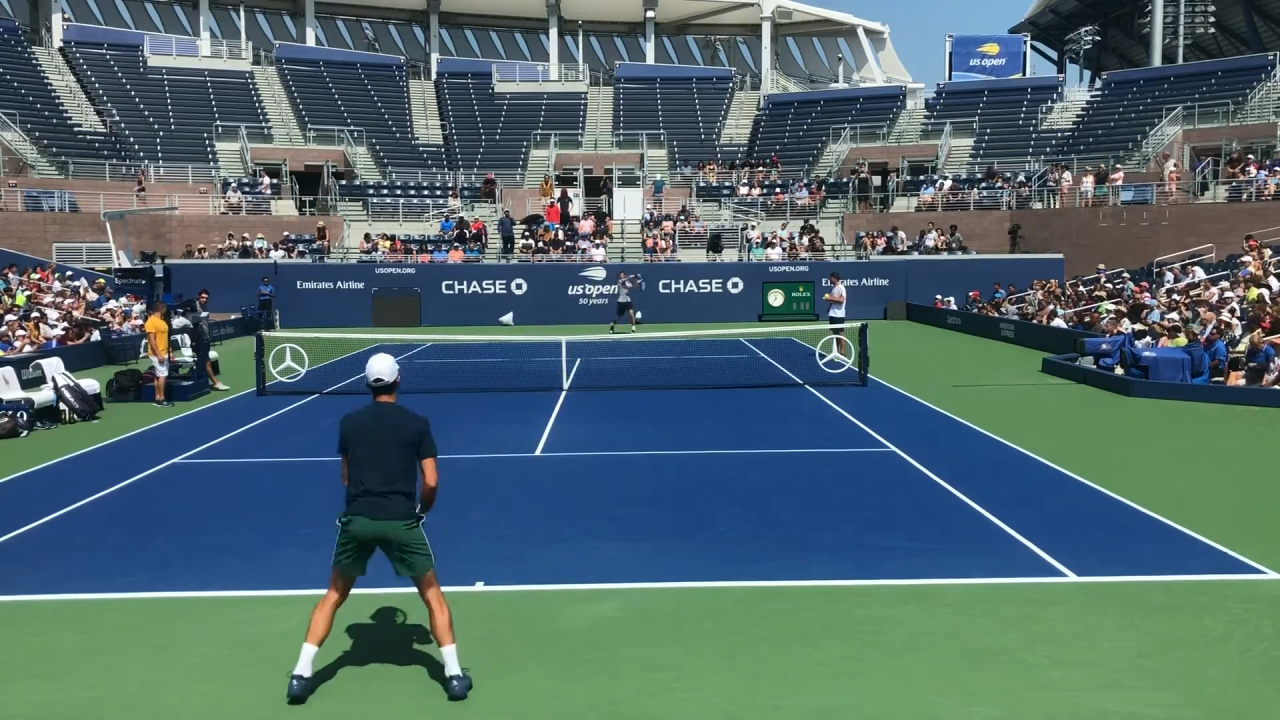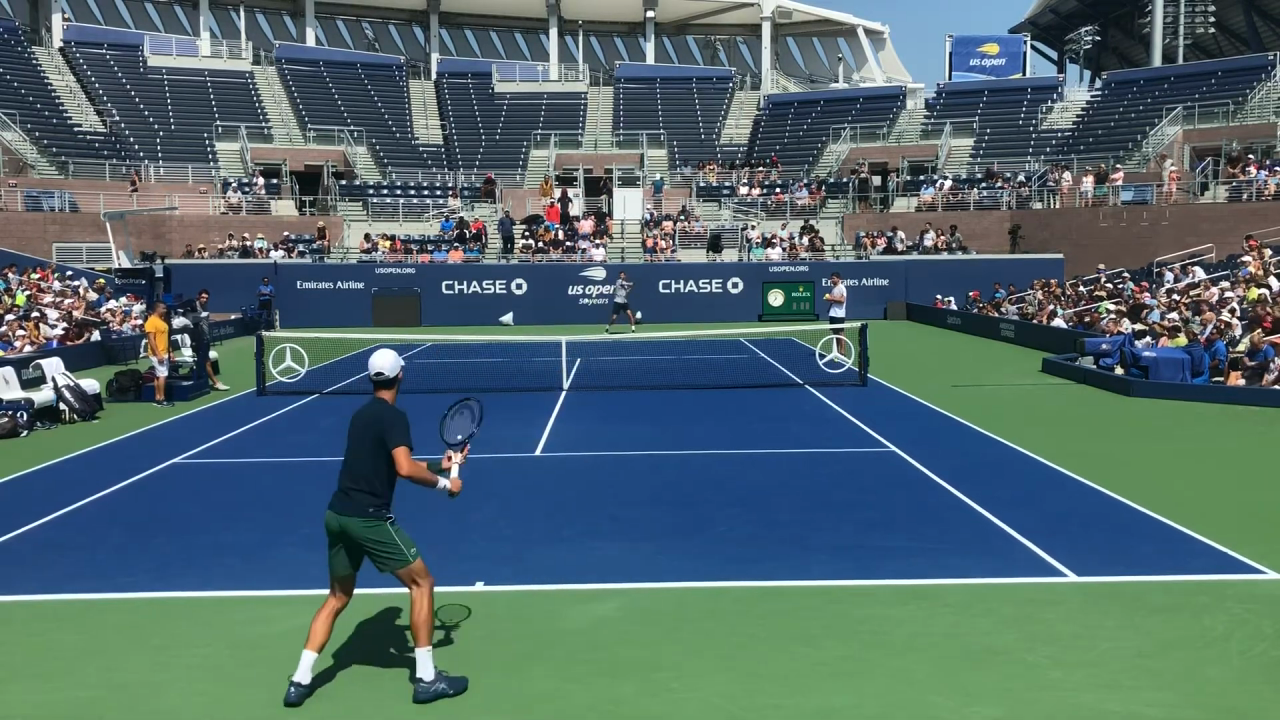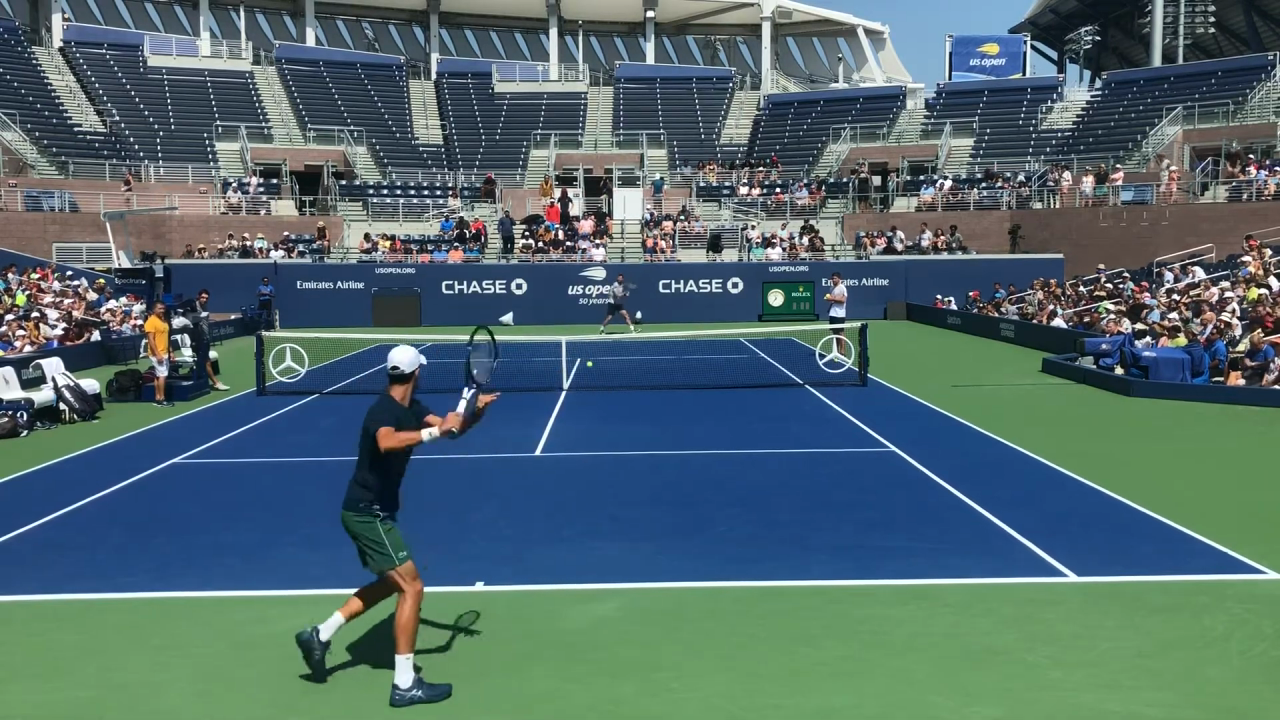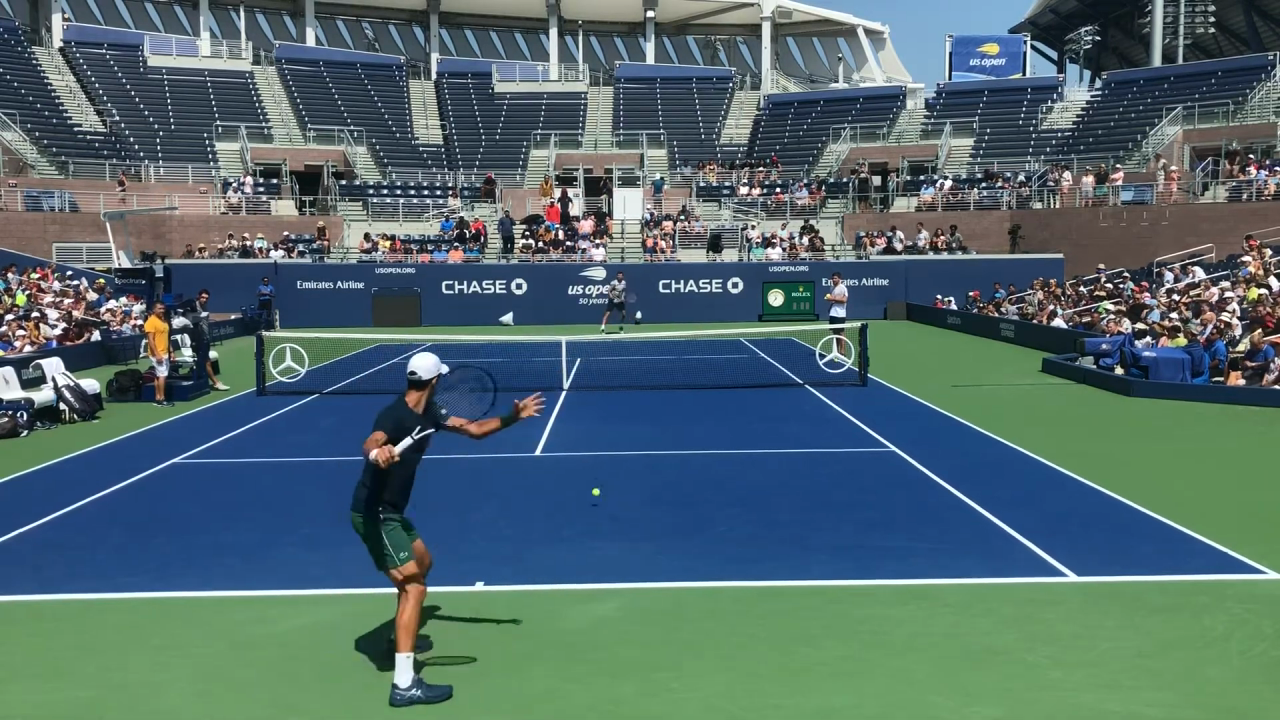
dt=0.2s
person 1, frame 1
left shoulder: (349, 423)
right shoulder: (416, 423)
left elbow: (347, 479)
right elbow: (430, 482)
right wrist: (420, 508)
left hip: (356, 519)
right hip: (398, 520)
left knee: (334, 594)
right knee: (432, 594)
left ankle: (301, 675)
right ankle: (454, 675)
person 1, frame 2
left shoulder: (365, 413)
right shoulder: (392, 416)
right elbow: (406, 469)
left wrist: (445, 460)
right wrist: (443, 482)
left hip: (340, 516)
right hip: (368, 518)
left knee: (338, 598)
right knee: (422, 584)
left ankle: (300, 681)
right ankle: (427, 677)
person 1, frame 3
left shoulder: (408, 407)
right shoulder: (382, 409)
left elbow: (447, 428)
right elbow: (388, 443)
left wrist: (473, 413)
right wrist: (434, 433)
left hip: (370, 512)
right hip: (368, 515)
left knee: (383, 585)
right knee: (412, 588)
left ankle: (318, 637)
right ankle: (405, 685)
person 1, frame 4
left shoulder: (428, 413)
right shoulder: (393, 415)
left elbow: (476, 429)
right elbow: (369, 445)
left wrist: (513, 417)
right wrist: (379, 453)
left hip: (388, 512)
right hip: (372, 513)
left knee: (422, 562)
right knee: (413, 587)
left ankle: (406, 635)
right ankle: (405, 684)
